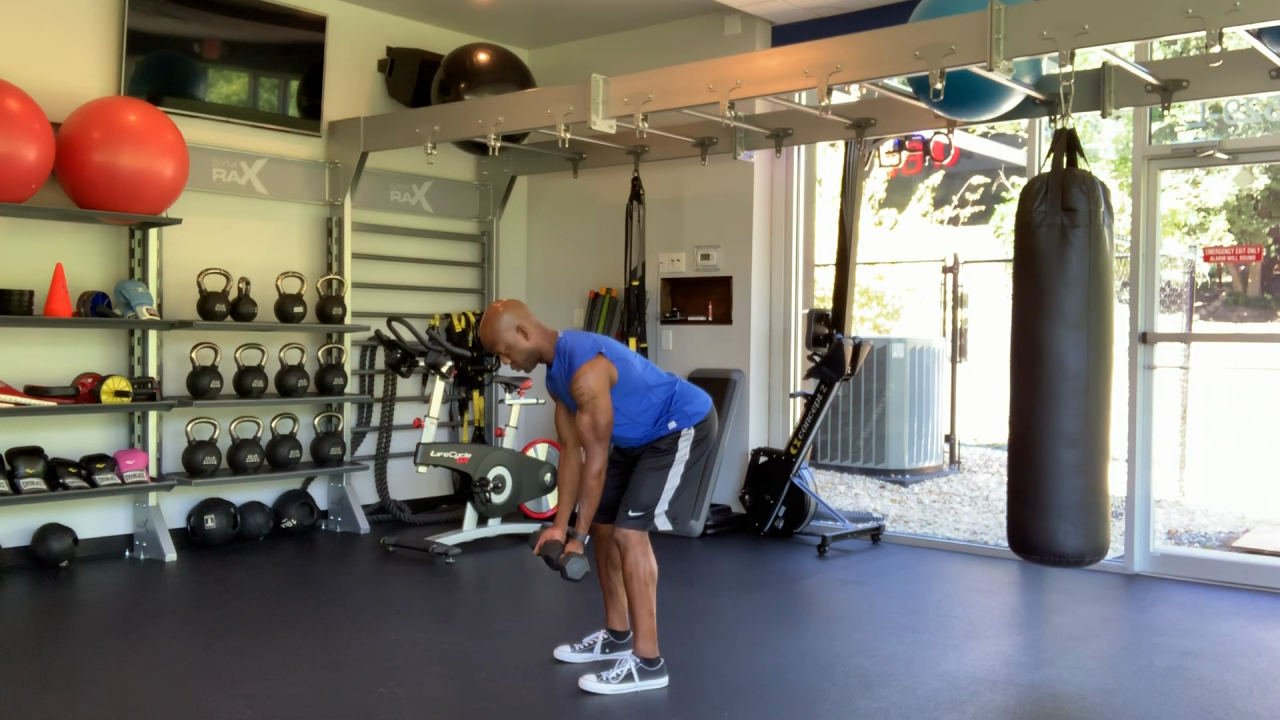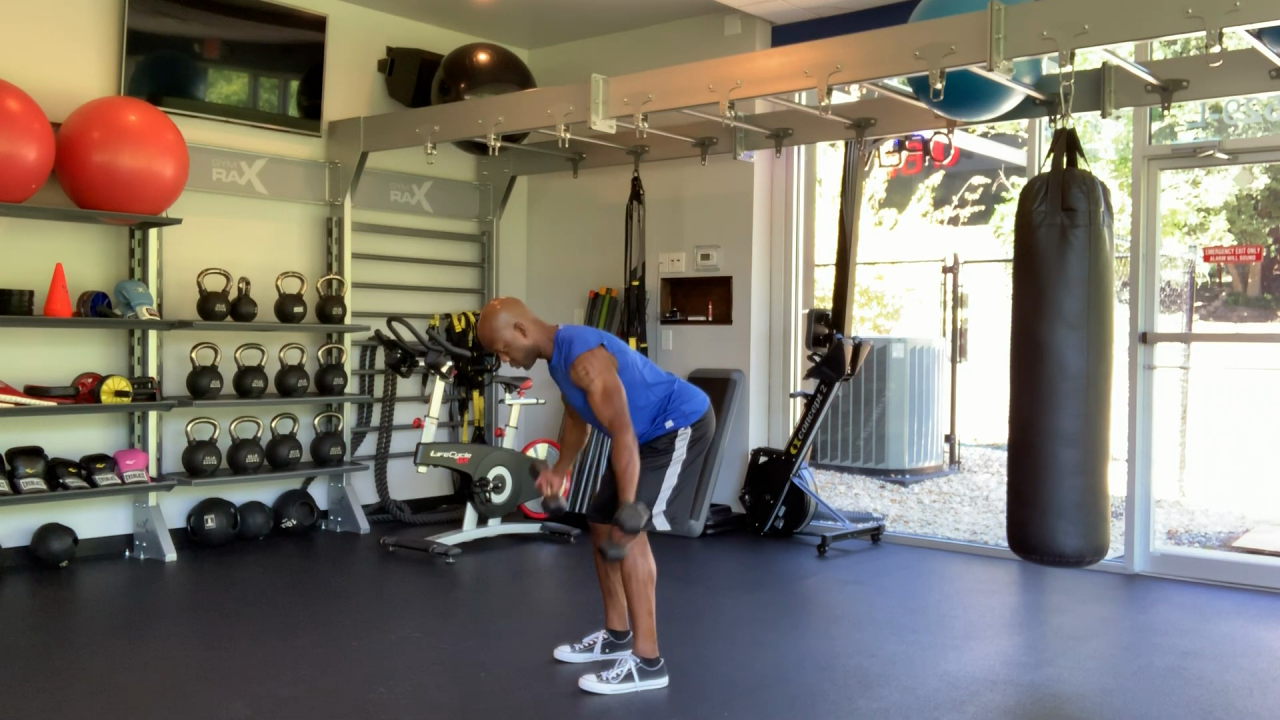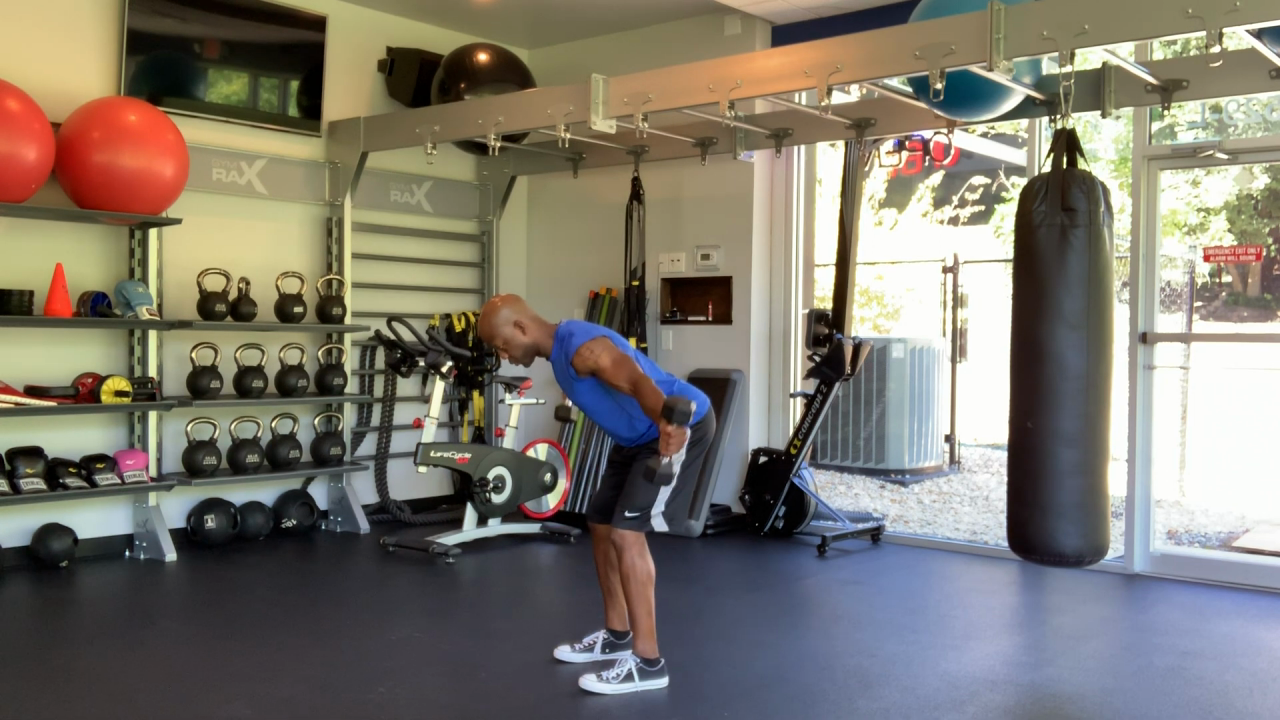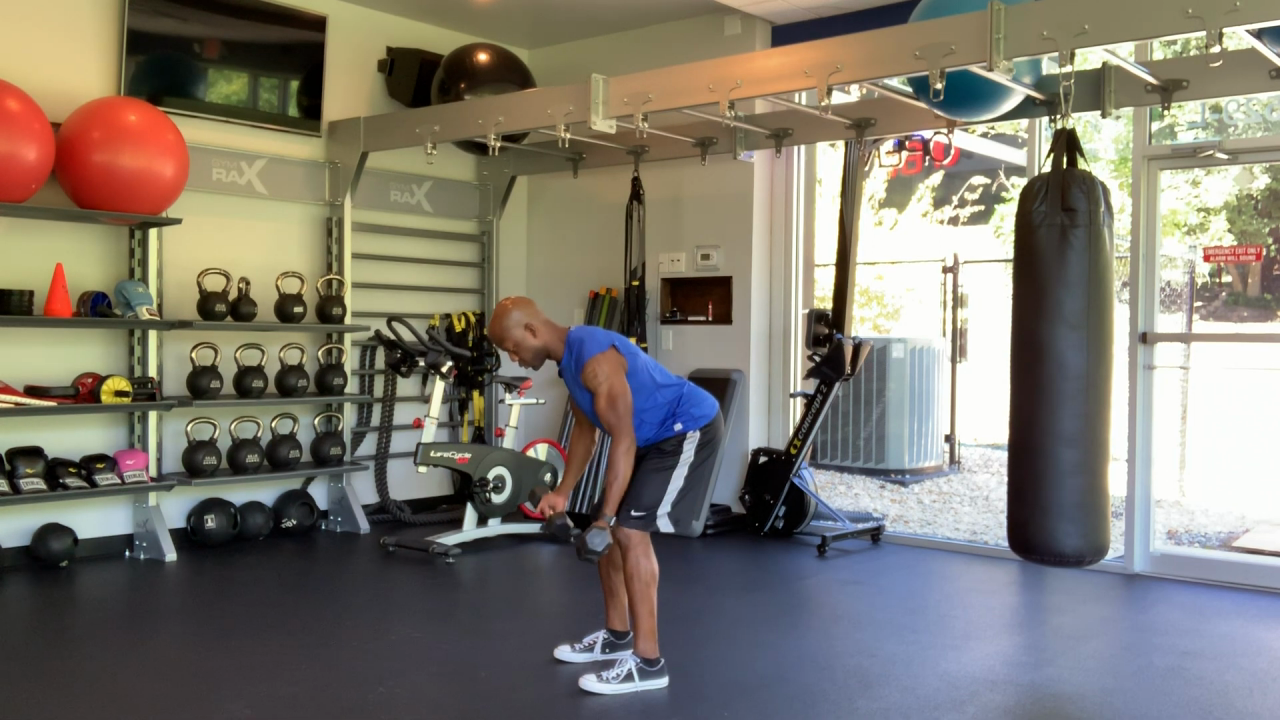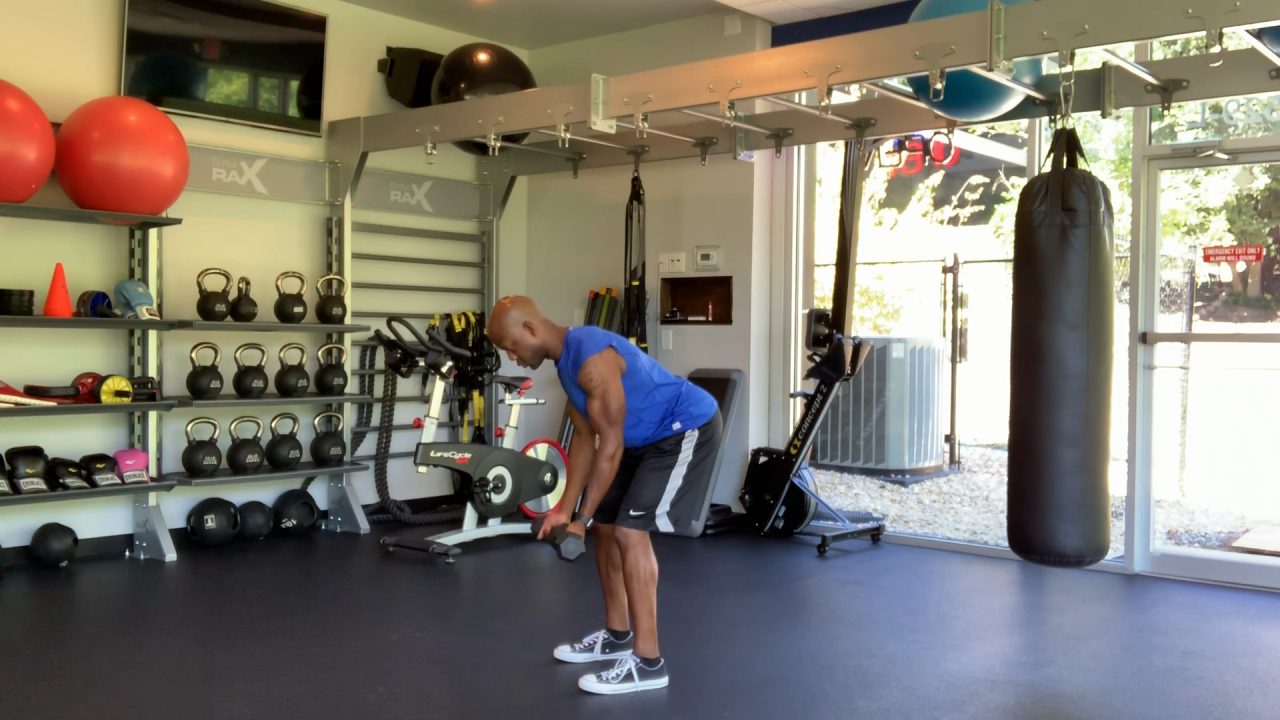
dt=0.5s
person 1, frame 1
left shoulder: (585, 368)
right shoulder: (556, 373)
left elbow: (596, 459)
right elbow: (571, 452)
left wrist: (578, 536)
right wrist: (560, 524)
left hip: (683, 426)
right hip: (641, 435)
left knee: (629, 532)
right knee: (603, 526)
left ankle: (647, 662)
right ankle: (616, 635)
person 1, frame 2
left shoulder: (582, 355)
right shoulder: (558, 358)
left elbow: (622, 432)
right elbow: (579, 418)
left wrist: (631, 510)
right wrist: (559, 473)
left hip: (679, 426)
right hip: (649, 432)
left knee: (626, 533)
right knee: (601, 525)
left ankle: (647, 662)
right ankle: (617, 636)
person 1, frame 3
left shoulder: (581, 346)
right shoulder: (560, 349)
left elbow: (641, 383)
left wrist: (668, 426)
right wrist: (571, 398)
left hip: (679, 428)
right hip: (639, 435)
left knee: (626, 532)
right knee: (601, 524)
left ankle: (647, 661)
right ankle: (616, 635)
person 1, frame 4
left shoulder: (594, 357)
right shoulder: (568, 359)
left elbow: (623, 439)
right elbow: (585, 428)
left wrist: (607, 516)
right wrist: (562, 493)
left hip: (689, 429)
right hip: (654, 435)
left knee: (631, 531)
right knee: (607, 528)
left ankle: (647, 662)
right ankle: (617, 635)
person 1, frame 5
left shoulder: (591, 357)
right shoulder: (566, 361)
left elbow: (610, 445)
right elbow: (584, 437)
left wrist: (580, 518)
right wrist: (565, 509)
left hip: (687, 427)
right hip: (651, 435)
left knee: (630, 531)
right knee: (605, 526)
left ankle: (647, 662)
right ankle: (617, 635)
